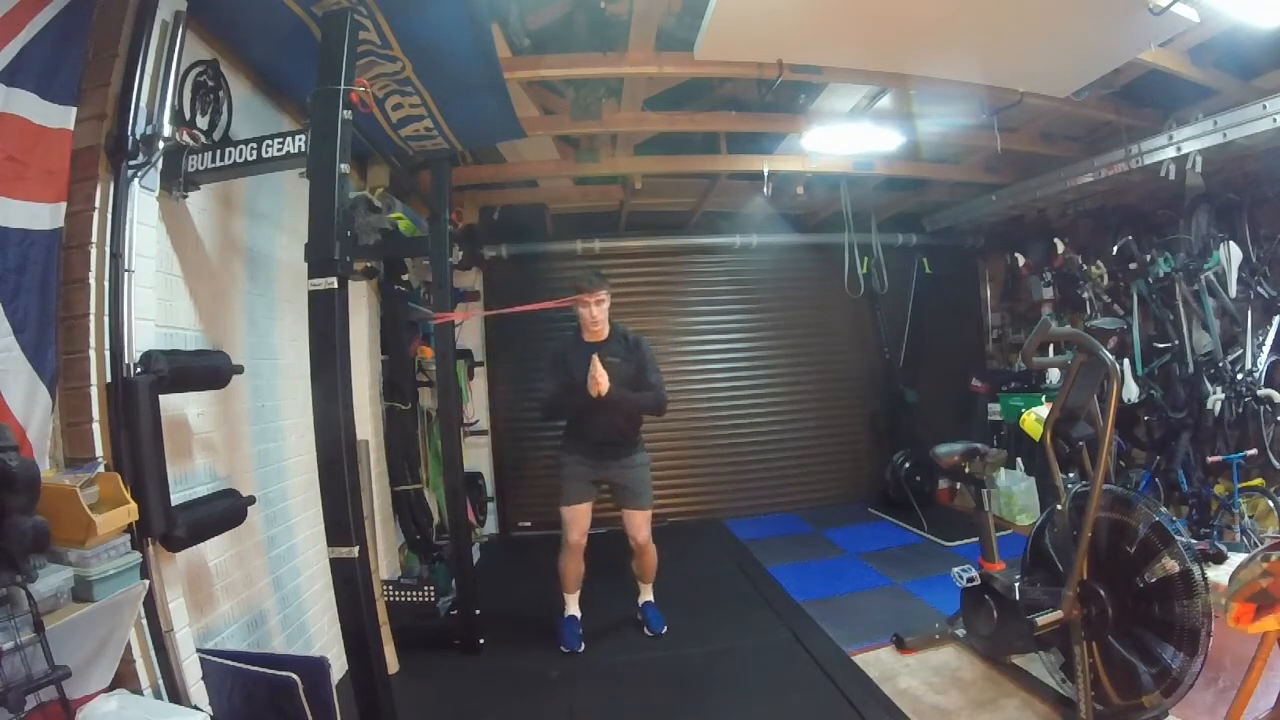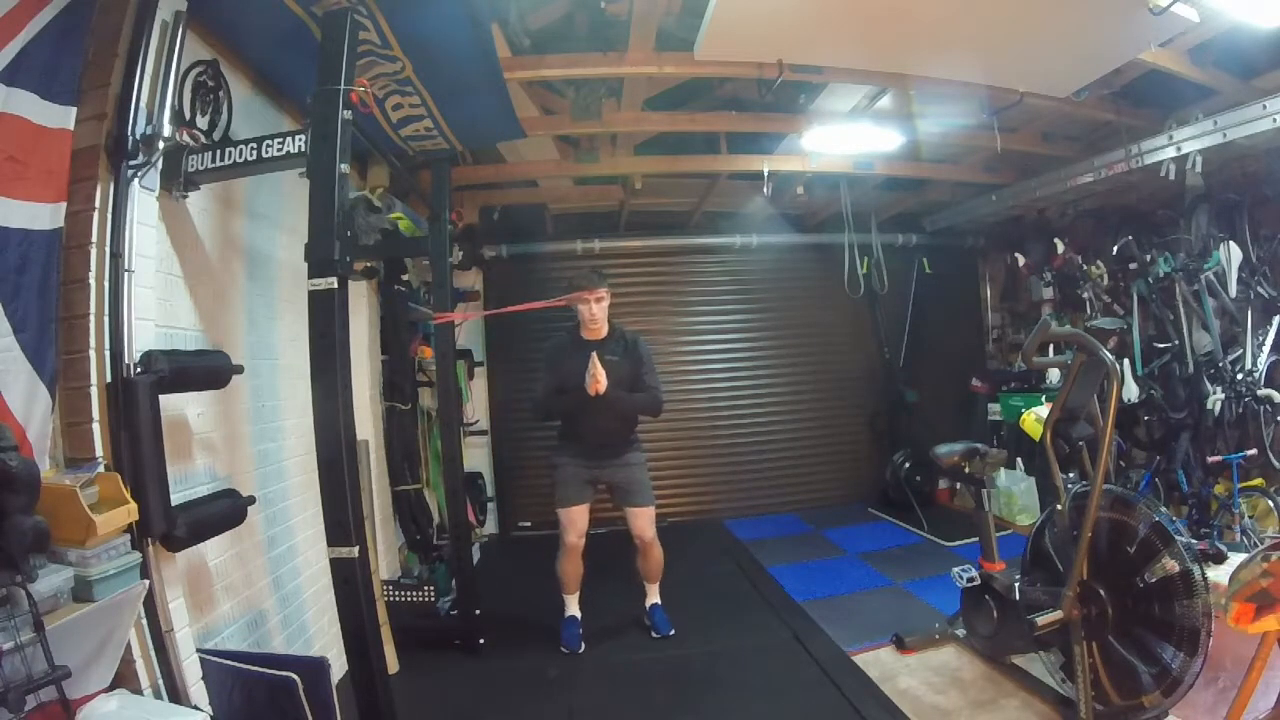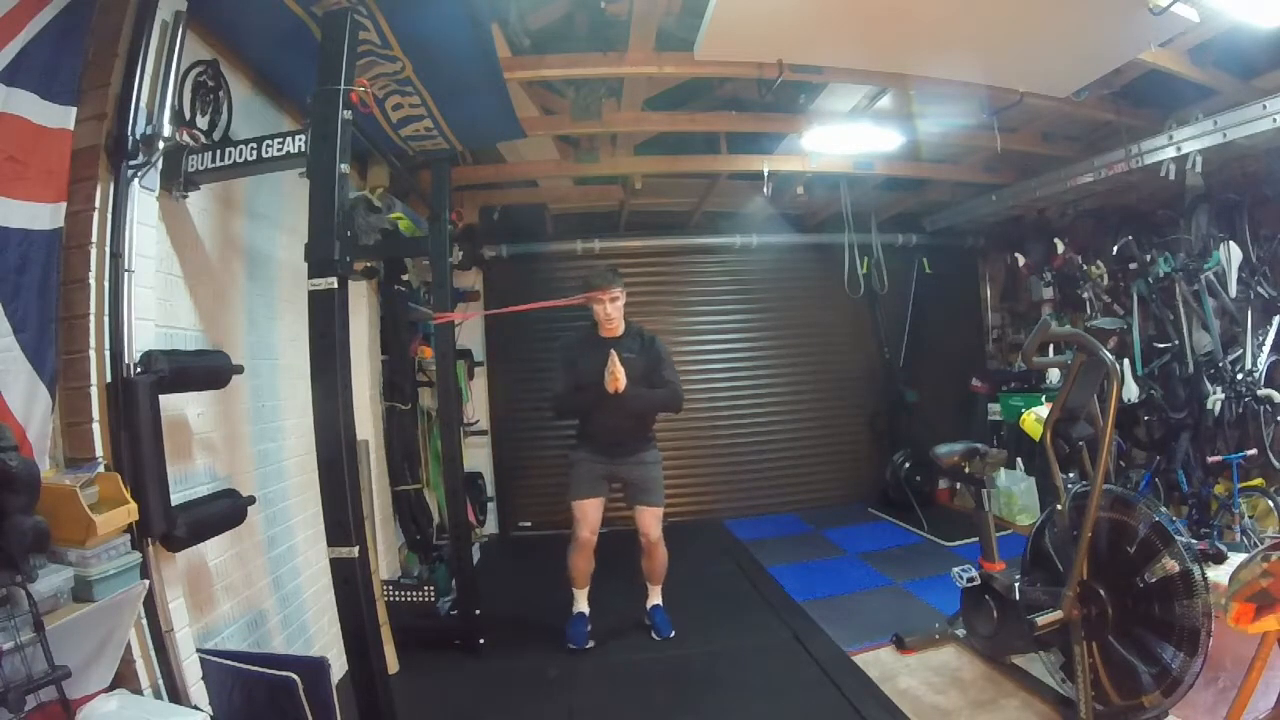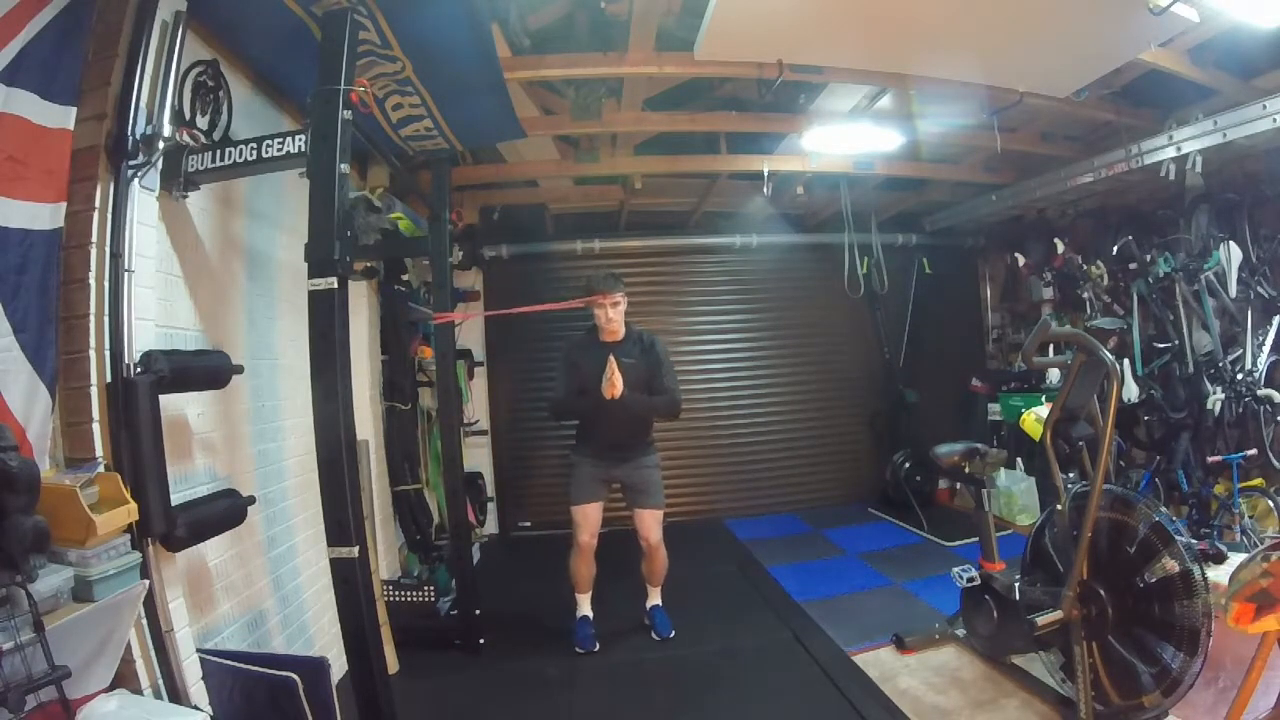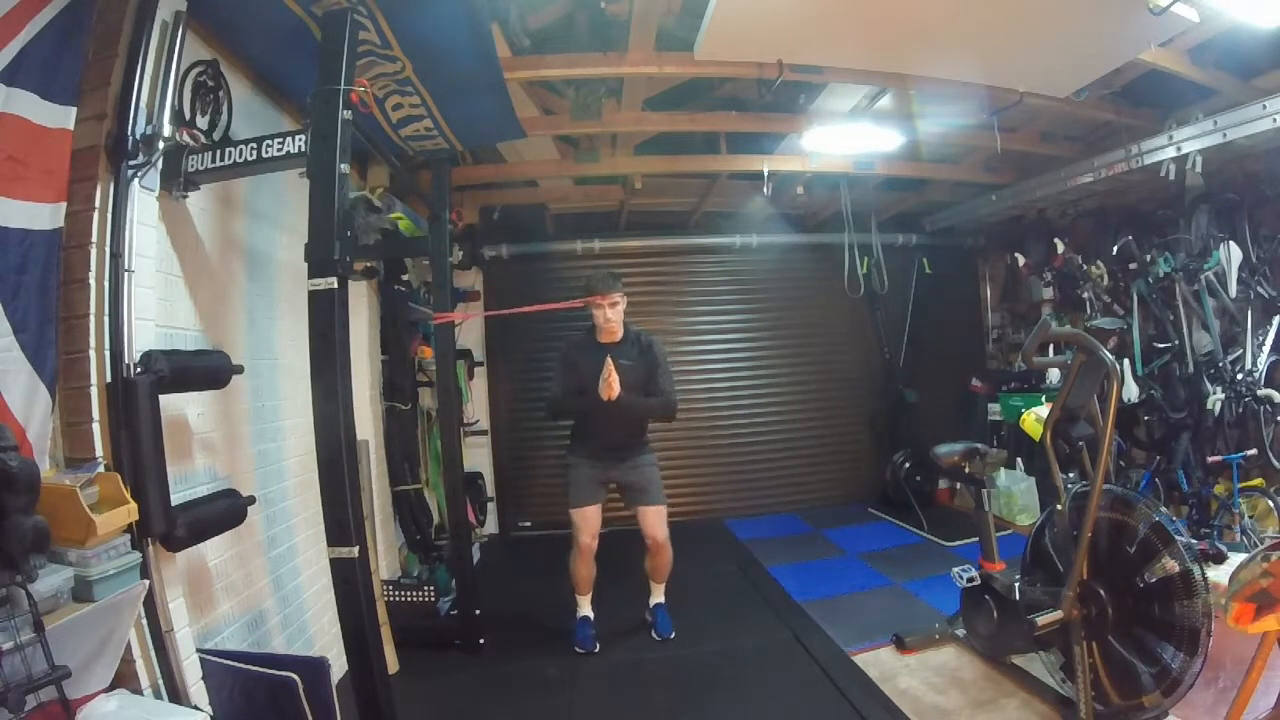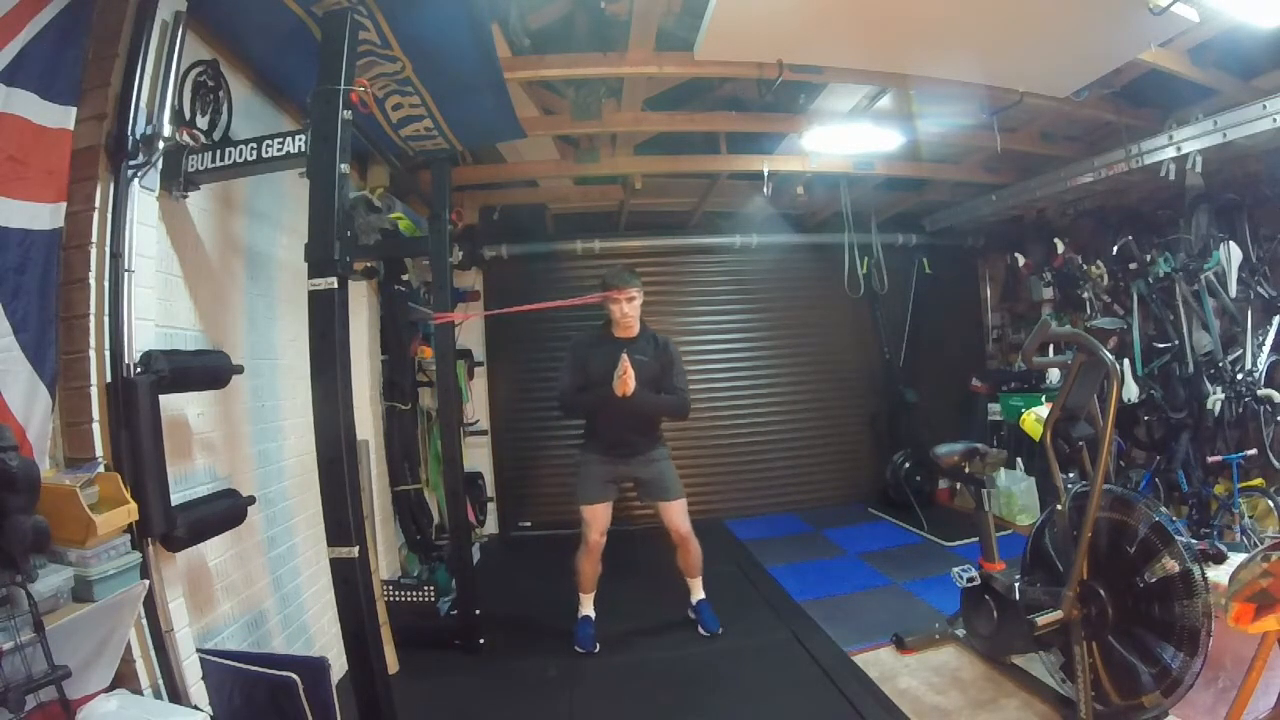
dt=0.3s
person 1, frame 1
left shoulder: (634, 346)
right shoulder: (565, 352)
left elbow: (658, 402)
right elbow: (551, 408)
left wrist: (611, 392)
right wrist: (586, 394)
left hip: (628, 456)
right hip: (579, 458)
left knee: (641, 539)
right knee: (574, 540)
left ankle: (646, 601)
right ankle: (571, 613)
person 1, frame 2
left shoulder: (632, 346)
right shoulder: (559, 350)
left elbow: (654, 403)
right elbow: (545, 407)
left wrist: (608, 391)
right wrist: (583, 393)
left hip: (624, 456)
right hip: (574, 459)
left knee: (646, 537)
right knee: (572, 542)
left ankle: (653, 604)
right ankle: (572, 614)
person 1, frame 3
left shoulder: (648, 344)
right shoulder: (576, 347)
left elbow: (674, 399)
right elbow: (562, 406)
left wrist: (627, 389)
right wrist: (602, 390)
left hip: (640, 454)
right hip: (590, 455)
left knee: (652, 537)
right knee: (584, 536)
left ankle: (654, 605)
right ankle: (580, 611)
person 1, frame 4
left shoulder: (649, 347)
right shoulder: (577, 351)
left elbow: (672, 405)
right elbow: (560, 410)
left wrist: (625, 395)
right wrist: (599, 396)
left hip: (639, 457)
right hip: (590, 458)
left knee: (652, 540)
right knee: (584, 541)
left ankle: (654, 604)
right ankle: (584, 613)
person 1, frame 5
left shoulder: (647, 348)
right shoulder: (574, 351)
left elbow: (668, 407)
right elbow: (557, 408)
left wrist: (621, 397)
right wrist: (597, 397)
left hip: (636, 457)
right hip: (587, 460)
left knee: (658, 538)
right knee: (585, 543)
left ankle: (656, 604)
right ankle: (585, 614)
person 1, frame 6
left shoulder: (661, 347)
right shoulder: (585, 346)
left elbow: (681, 406)
right elbow: (567, 403)
left wrist: (635, 393)
right wrist: (610, 392)
left hip: (650, 453)
right hip: (599, 456)
left knee: (682, 532)
right knee: (593, 540)
left ankle: (698, 601)
right ankle: (586, 613)
